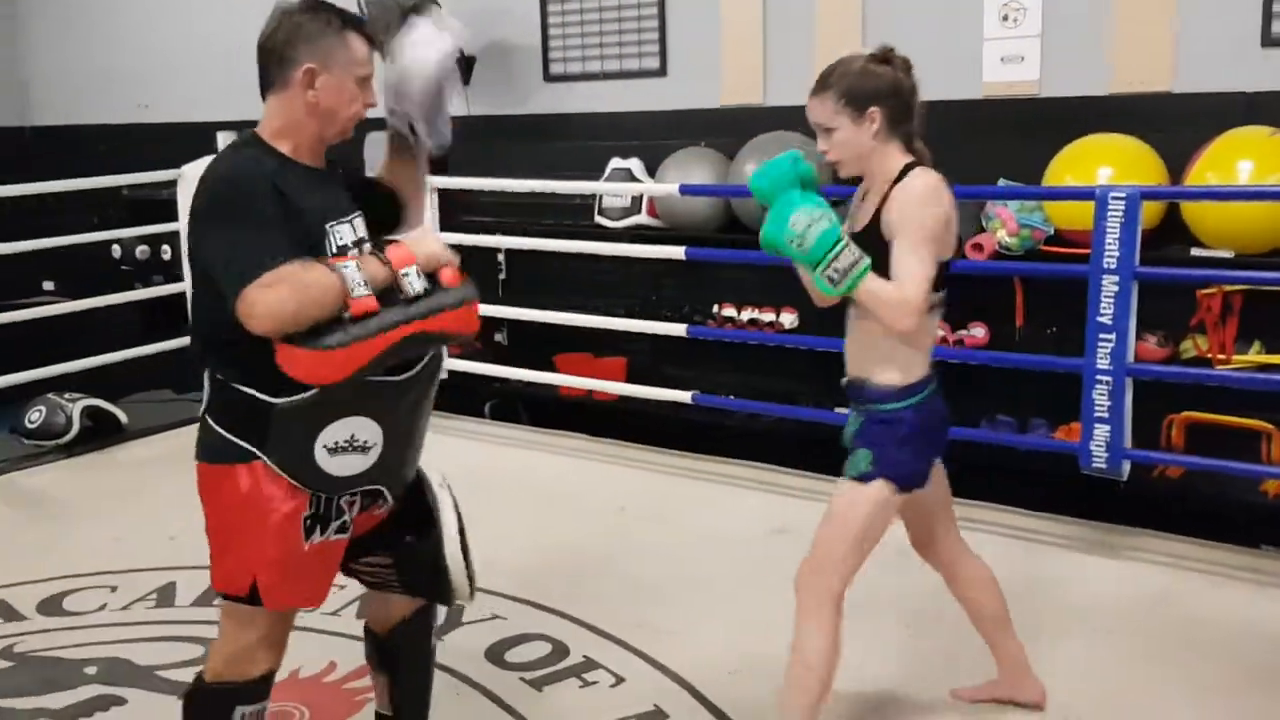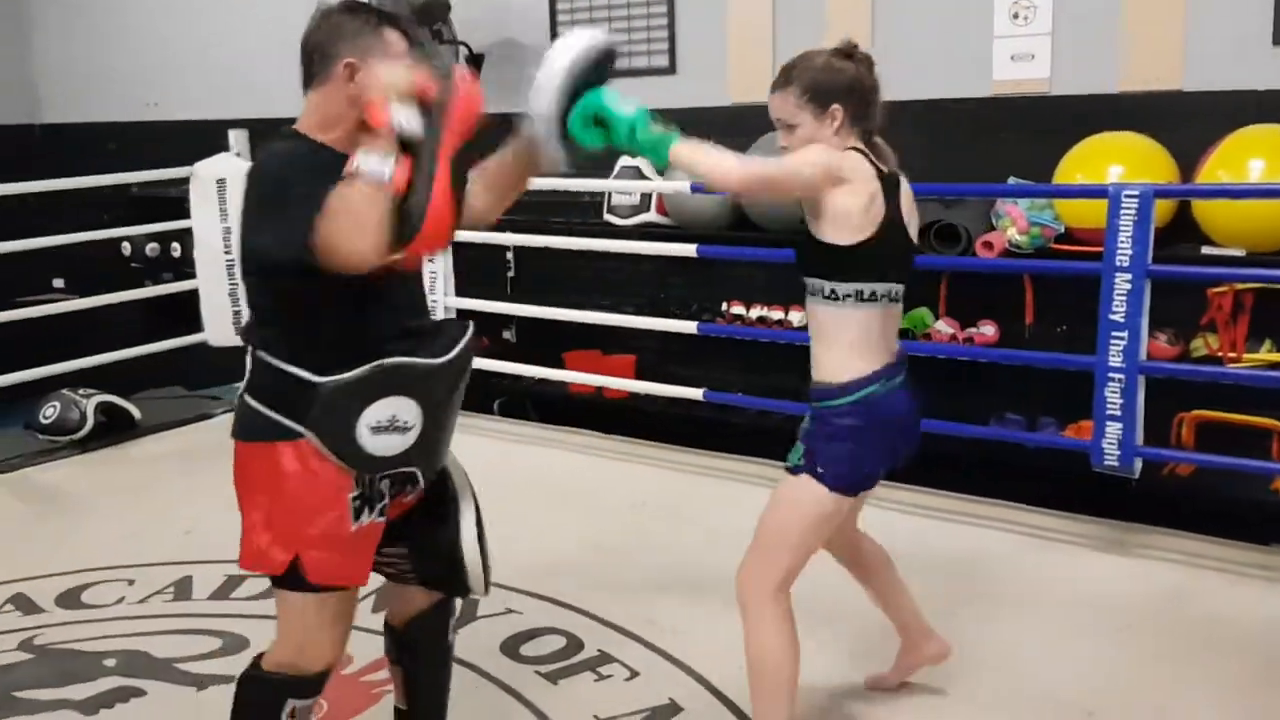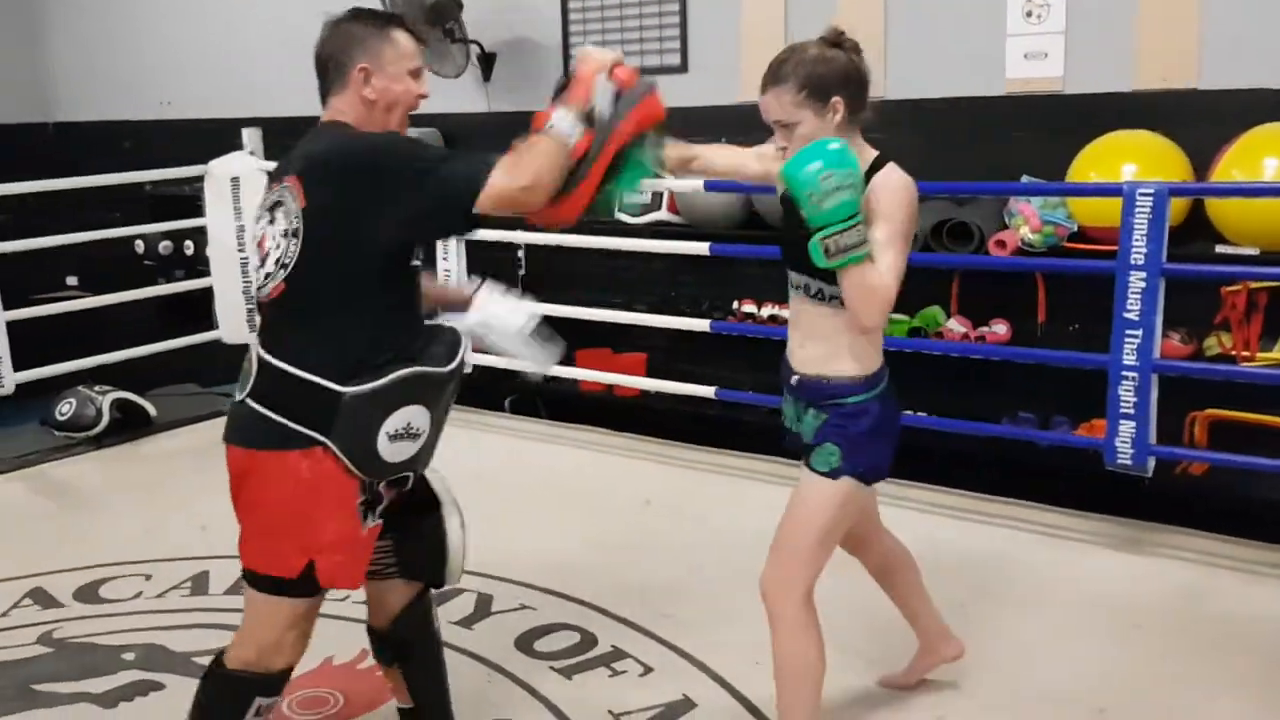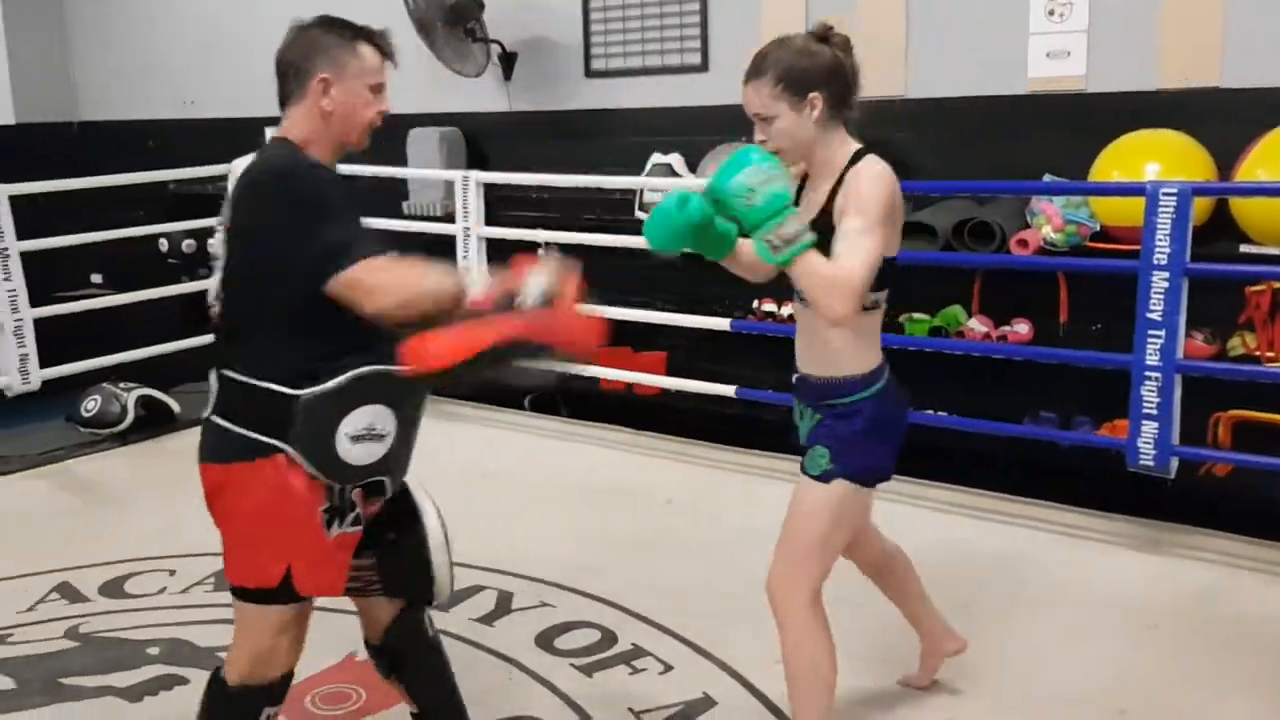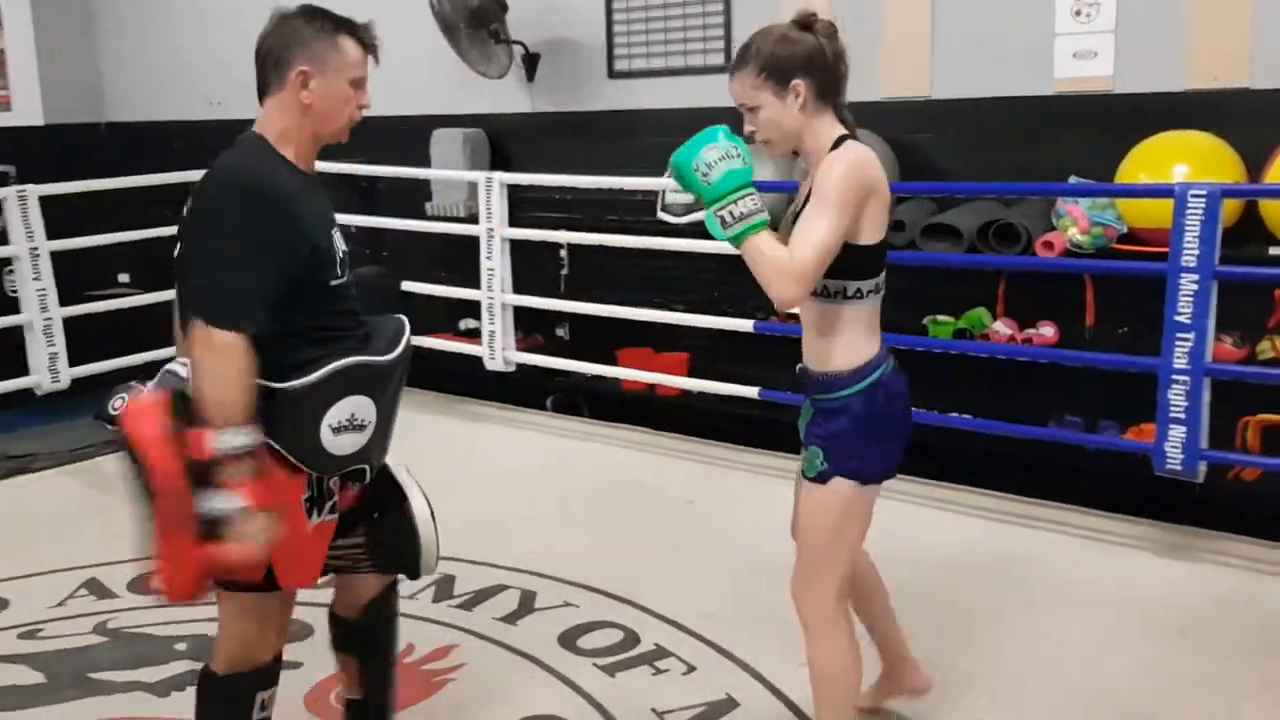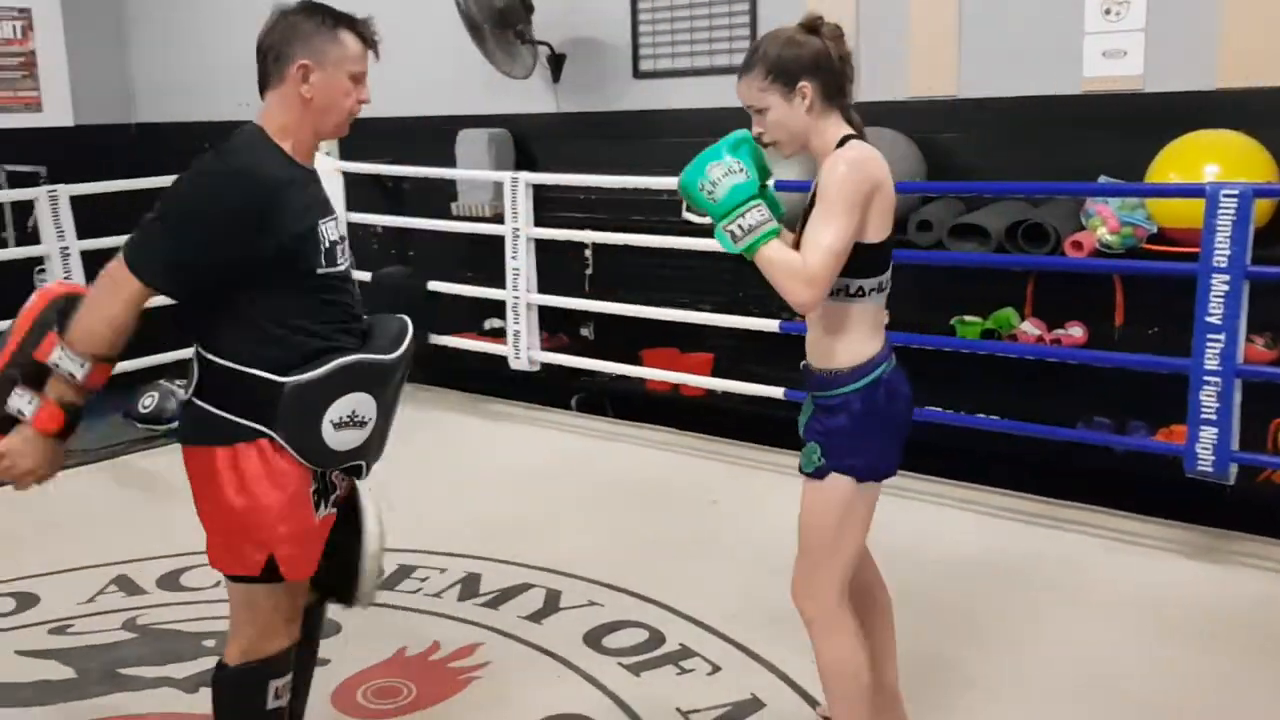
dt=0.2s
person 1, frame 1
left shoulder: (325, 172)
right shoulder: (239, 184)
left elbow: (392, 204)
right elbow: (269, 305)
left wrist: (413, 130)
right wrist: (395, 262)
left hip: (354, 449)
right hip: (269, 463)
left knee: (408, 592)
right knee: (250, 649)
person 1, frame 2
left shoulder: (386, 158)
right shoulder: (288, 171)
left elbow: (474, 201)
right elbow: (358, 249)
left wrist: (539, 129)
right wrist: (389, 126)
left hip: (392, 432)
right hip: (309, 442)
left knee: (425, 585)
right knee: (310, 644)
person 1, frame 3
left shoulder: (324, 162)
right shoulder: (368, 161)
right elbow: (514, 189)
left wrist: (468, 298)
right wrist: (578, 100)
left hip: (352, 431)
right hip: (304, 439)
left knee: (403, 578)
right knee: (276, 638)
person 1, frame 4
left shoulder: (289, 181)
right shoulder: (292, 185)
right elbow: (376, 287)
right wrist: (510, 294)
left hip: (324, 444)
right hip: (274, 453)
left knee: (391, 588)
right knee: (268, 645)
person 1, frame 5
left shoulder: (289, 182)
right shoulder: (248, 190)
right elbow: (219, 338)
right wrist: (234, 487)
left hip: (310, 441)
right hip: (270, 446)
left knee: (375, 566)
right knee: (255, 634)
person 1, frame 6
left shoulder: (290, 173)
right shoulder: (233, 178)
right elbow: (121, 289)
left hip: (305, 439)
right hip: (255, 442)
left knee: (305, 598)
right knee: (266, 625)
person 2, frame 1
left shoulder: (920, 192)
right shoulder: (872, 191)
left elbow: (905, 317)
right elbow: (825, 296)
left wrist: (829, 251)
right wrist: (798, 222)
left hip: (895, 415)
right hip: (890, 408)
left knee: (817, 588)
right knee: (940, 545)
person 2, frame 2
left shoulder: (836, 168)
right shoulder: (887, 181)
left elbow: (738, 174)
left wrist: (639, 128)
left hip: (854, 418)
right hip: (880, 404)
left knee: (760, 585)
right knee: (832, 532)
right ankle: (919, 640)
person 2, frame 3
left shoulder: (889, 185)
right shoulder: (807, 165)
left elbow: (870, 312)
right elbow: (708, 157)
left wrist: (835, 217)
right wrist: (653, 153)
left hip: (851, 412)
right hip: (808, 398)
left knee: (784, 586)
right knee: (858, 530)
right ankle: (936, 640)
person 2, frame 4
left shoulder: (871, 180)
right shoulder: (802, 173)
left elbow: (838, 306)
right elbow: (759, 267)
left wrist: (771, 218)
right wrist: (706, 232)
left hip: (854, 411)
right hip: (819, 400)
left knee: (791, 588)
right knee: (854, 537)
right ankle: (939, 636)
person 2, frame 5
left shoulder: (848, 165)
right shoulder: (826, 165)
left elbow: (788, 286)
right elbow: (789, 266)
left wrist: (731, 197)
right wrist: (731, 201)
left hip: (852, 403)
right hip: (845, 395)
left knee: (816, 593)
right knee: (820, 541)
person 2, frame 6
left shoulder: (851, 164)
right shoulder: (842, 163)
left elbow: (807, 289)
right elbow: (804, 267)
left wrist: (739, 212)
right wrist: (760, 205)
left hip: (853, 401)
right hip: (857, 392)
left knee: (818, 593)
right knee: (847, 562)
